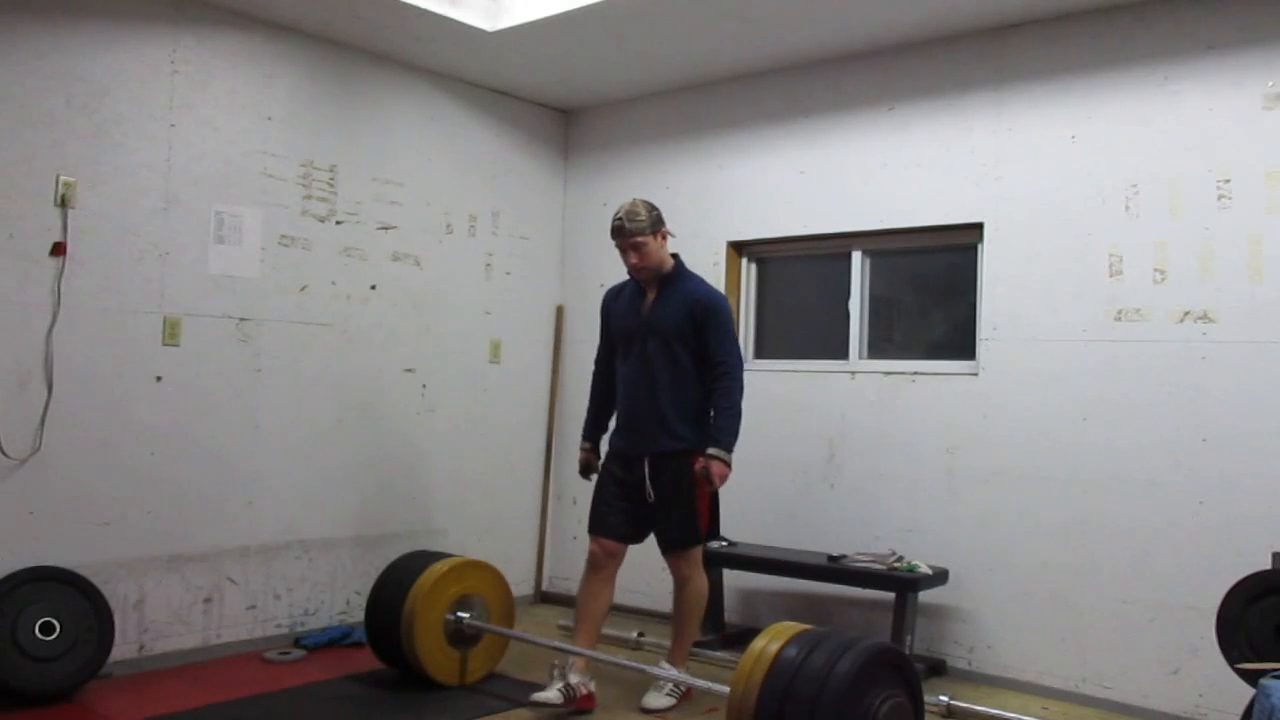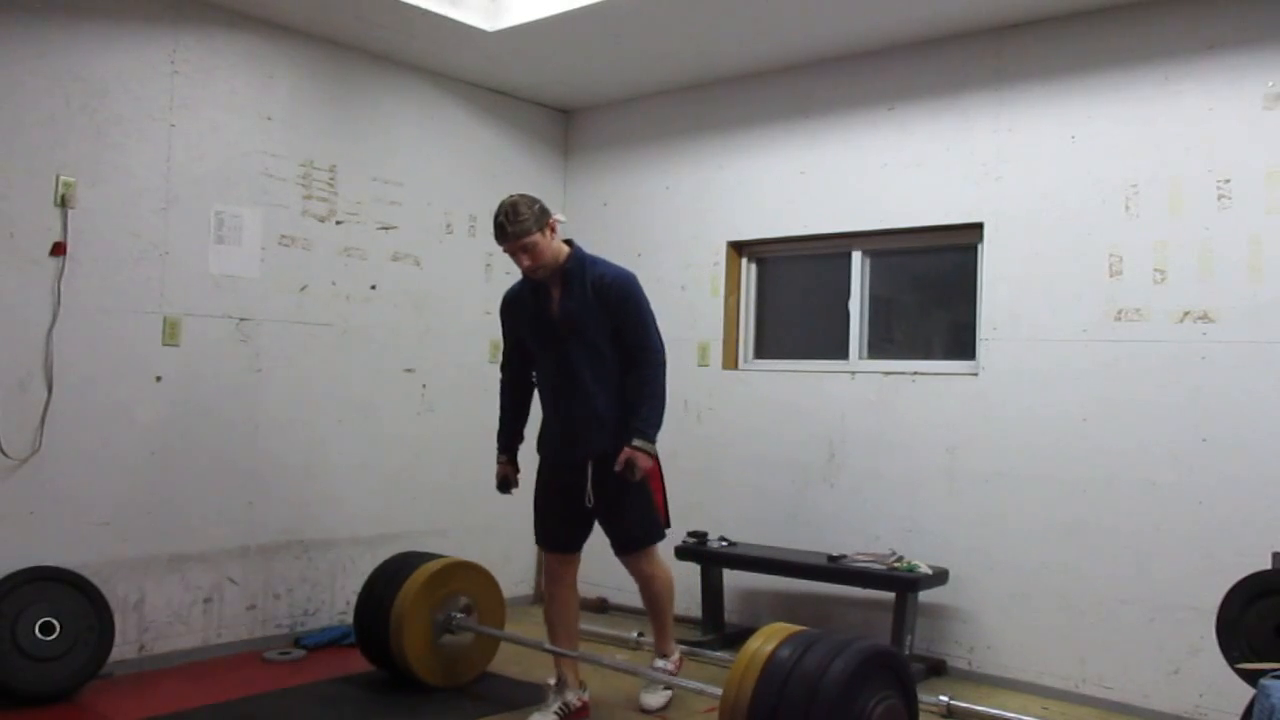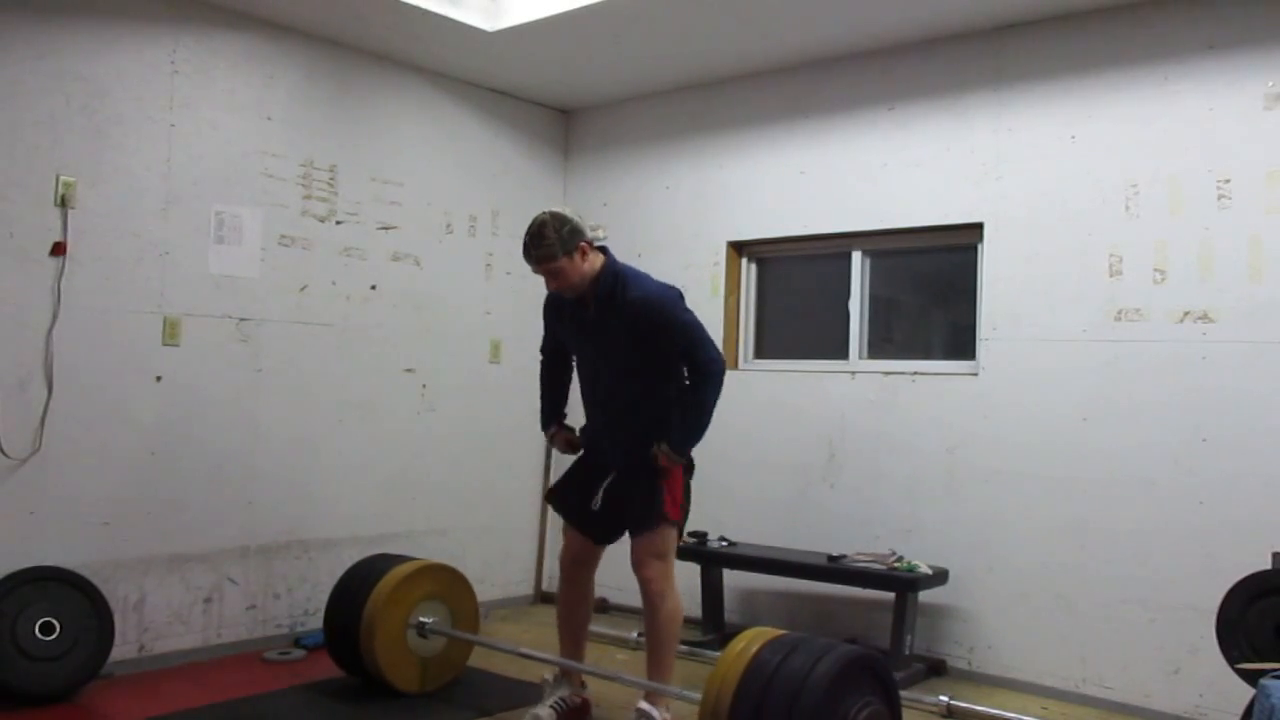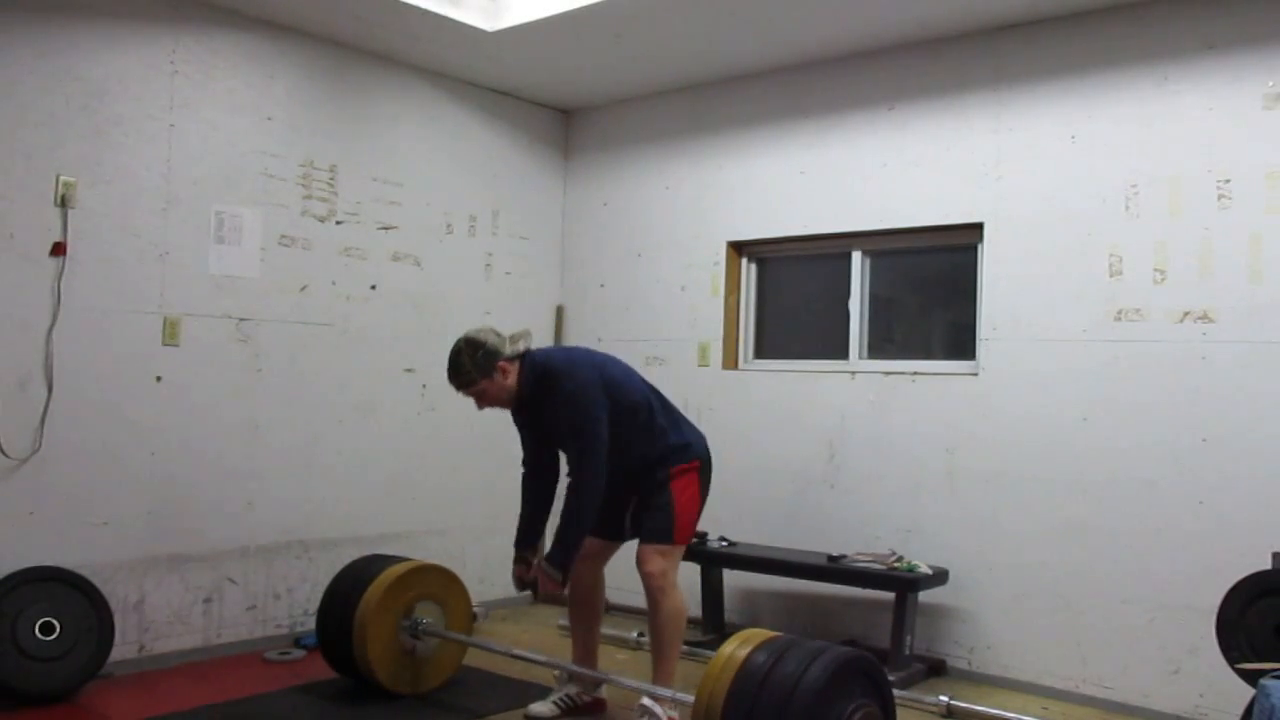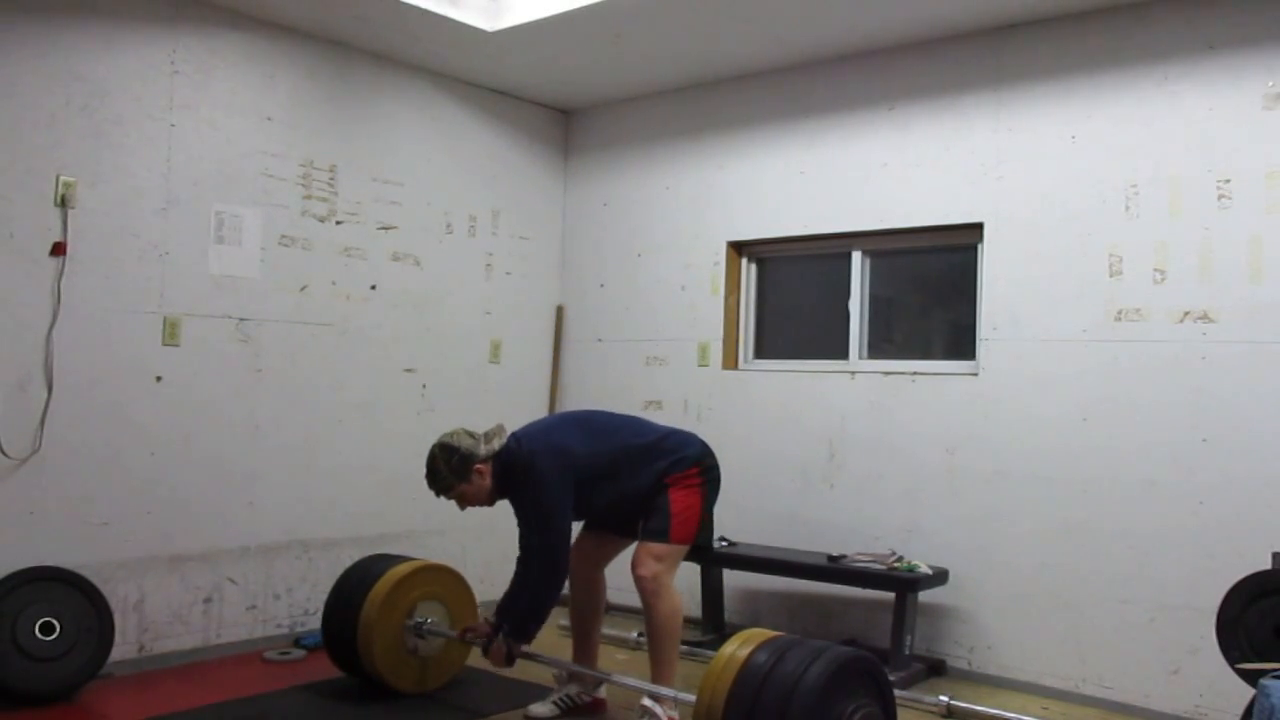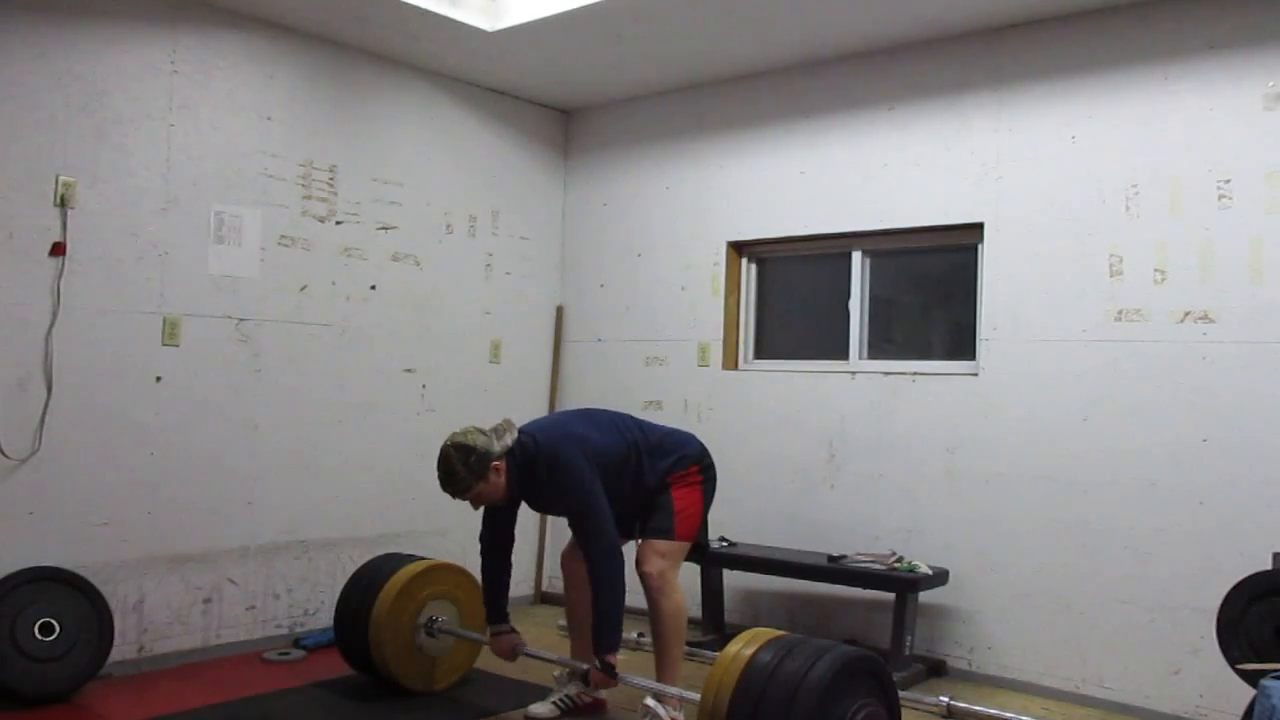
dt=0.7s
person 1, frame 1
left shoulder: (703, 300)
right shoulder: (616, 300)
left elbow: (727, 377)
left wrist: (719, 448)
right wrist: (590, 438)
left hip: (680, 455)
right hip: (625, 452)
left knee: (685, 563)
right knee: (601, 553)
left ankle: (676, 671)
right ankle: (576, 676)
person 1, frame 2
left shoulder: (613, 283)
right shoulder: (517, 301)
left elbow: (649, 363)
right elbow: (515, 378)
left wrist: (642, 439)
right wrist: (507, 449)
left hip: (620, 449)
right hip: (559, 452)
left knee: (642, 559)
right knee: (556, 564)
left ankle: (666, 658)
person 1, frame 3
left shoulder: (650, 299)
right shoulder: (560, 305)
left elbow: (709, 368)
right elbow: (554, 363)
left wrist: (678, 442)
right wrist: (552, 421)
left hip: (653, 454)
right hip: (599, 449)
left knee: (653, 569)
right knee: (574, 559)
person 1, frame 4
left shoulder: (571, 381)
right shoulder: (528, 393)
left elbow: (586, 478)
right elbow: (539, 473)
left wrist: (556, 563)
right wrist: (526, 549)
left hip: (675, 460)
right hip: (627, 465)
left knee: (654, 568)
right knee: (584, 557)
right ankle: (584, 687)
person 1, frame 5
left shoulder: (539, 469)
right shoulder: (515, 462)
left elbow: (550, 565)
right elbow: (536, 554)
left wrist: (514, 637)
right wrist: (498, 621)
left hip: (682, 470)
right hip: (638, 478)
left knee: (649, 572)
right knee: (582, 561)
right ankle: (585, 686)
person 1, frame 6
left shoulder: (561, 463)
right shoulder: (509, 462)
left elbow: (605, 553)
right elbow: (495, 545)
left wrist: (605, 651)
right wrist: (500, 625)
left hip: (680, 470)
right hip: (631, 481)
left knee: (654, 570)
right knee: (574, 562)
right ankle: (584, 688)
